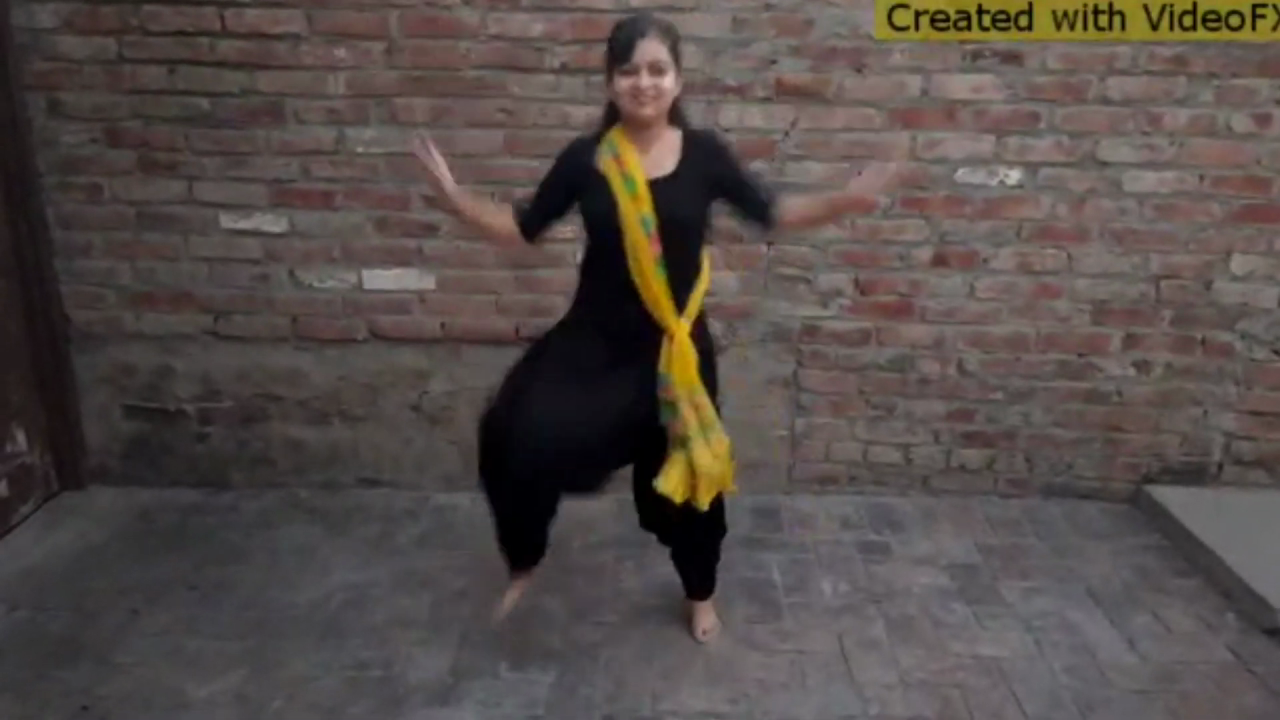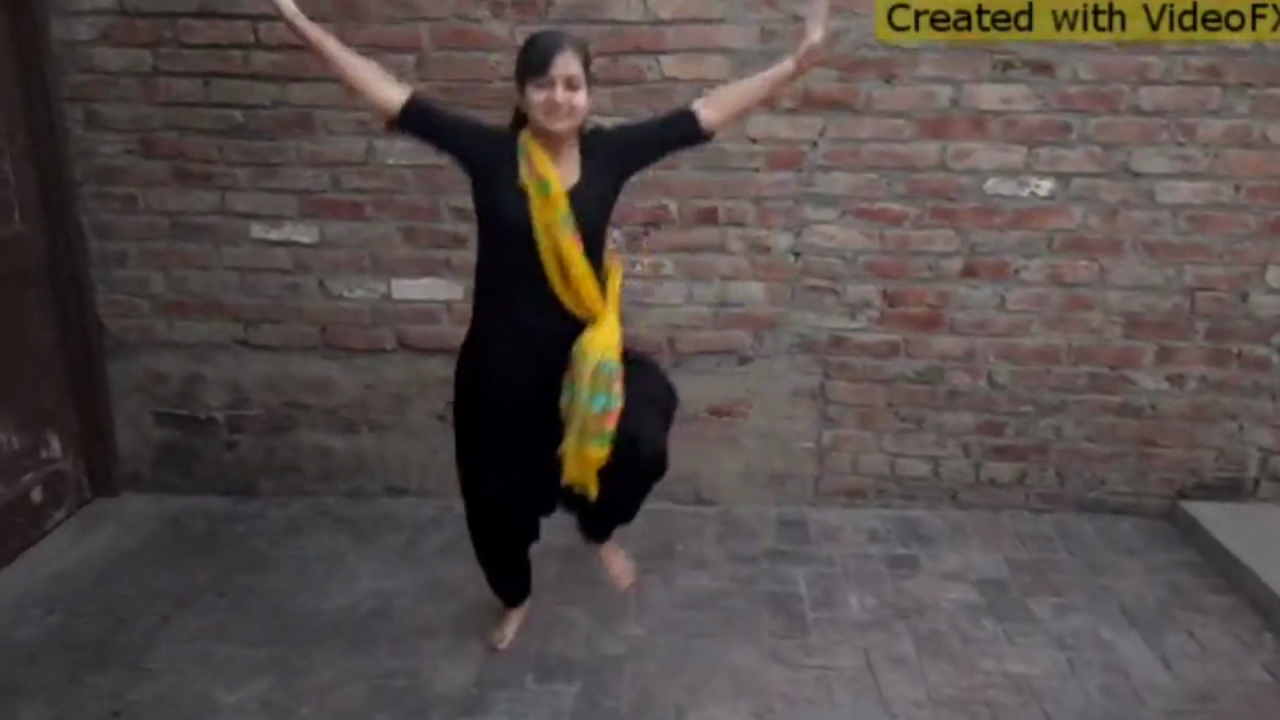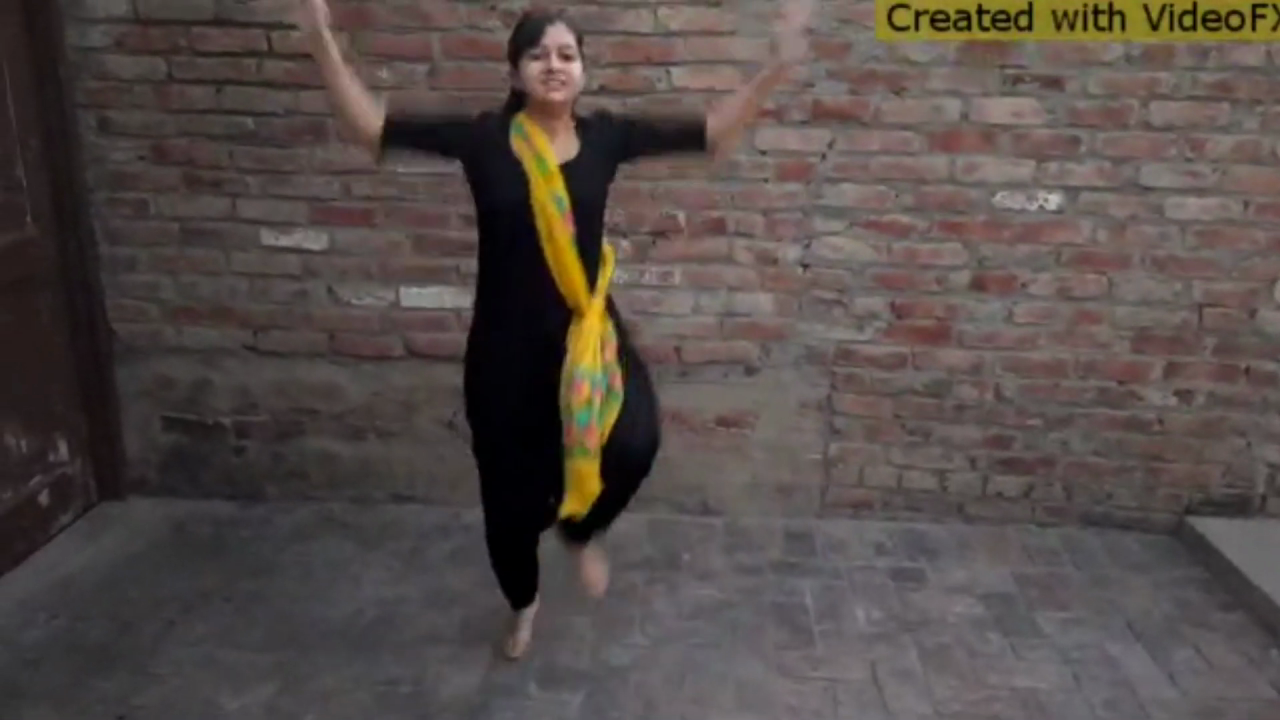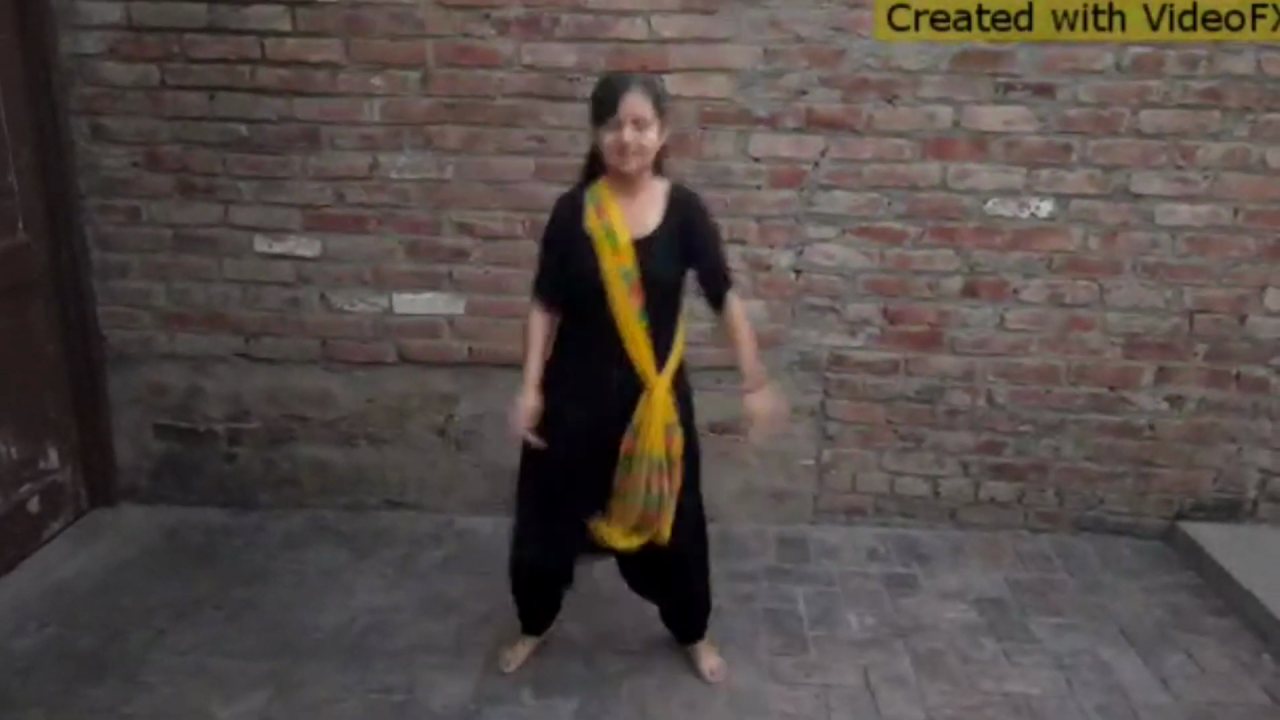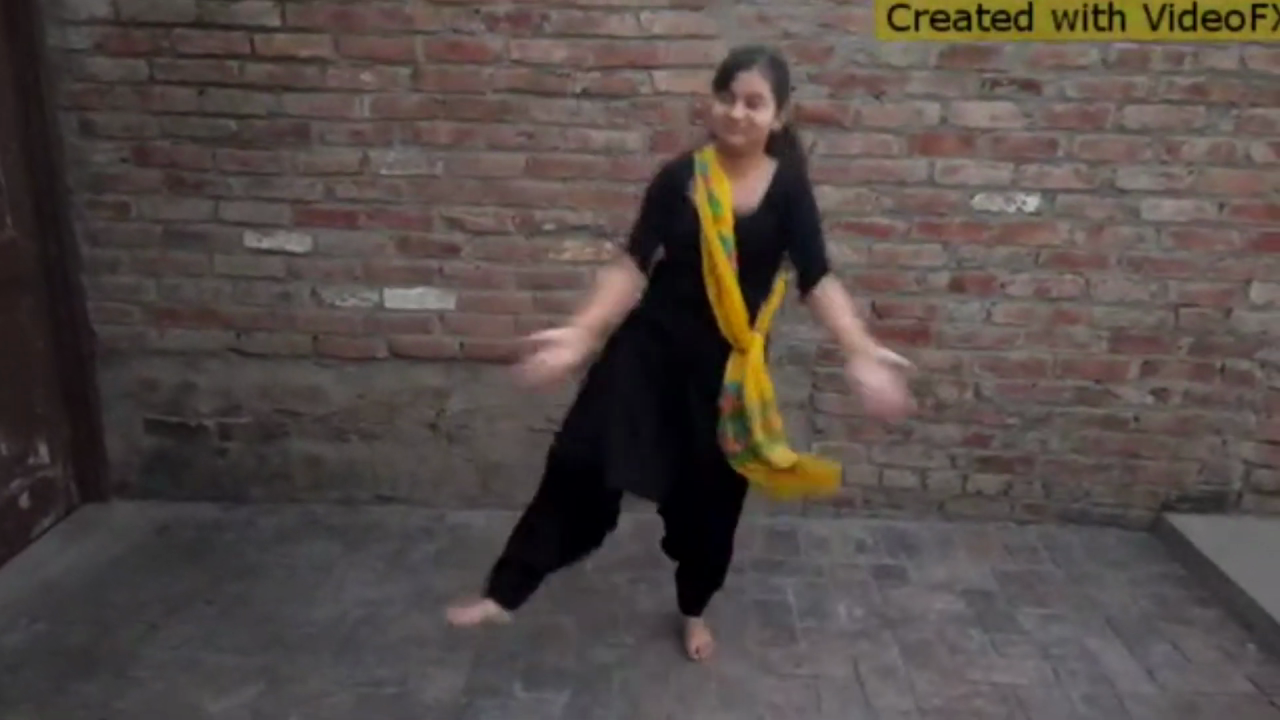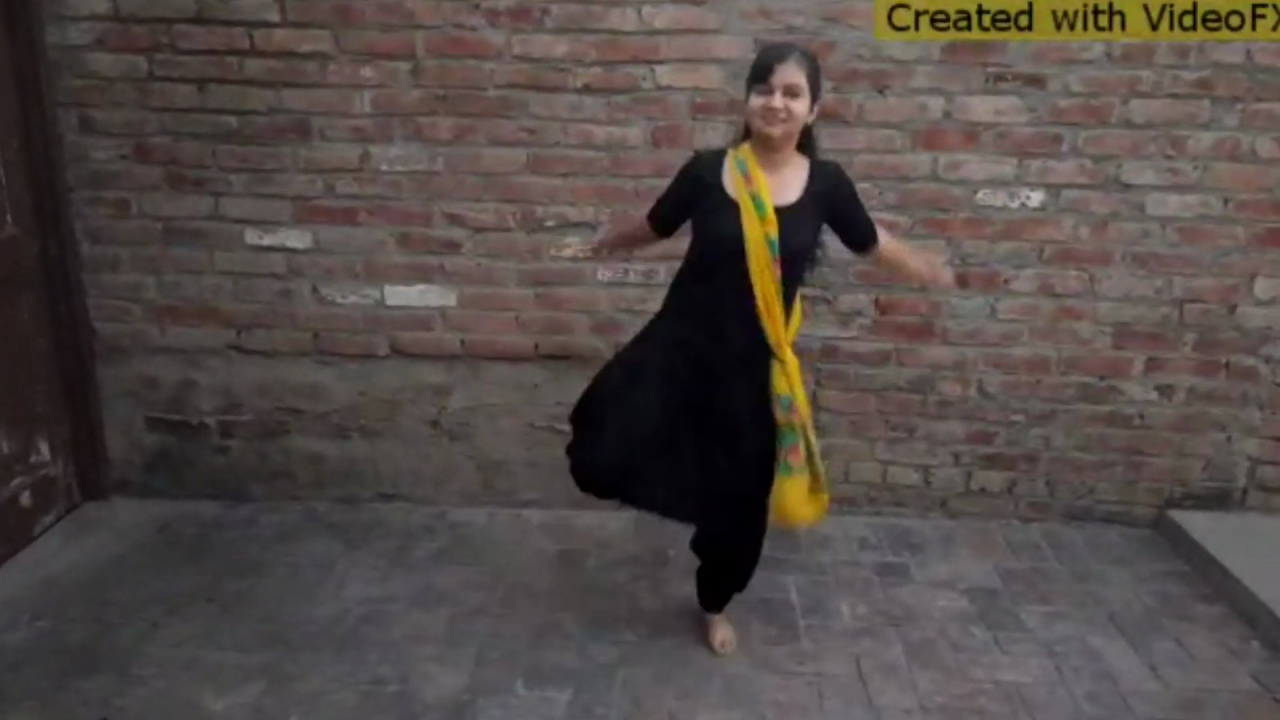
dt=0.5s
person 1, frame 1
left shoulder: (704, 152)
right shoulder: (585, 158)
left elbow: (771, 214)
right elbow: (523, 230)
left wrist: (844, 200)
right wrist: (454, 199)
left hip: (676, 346)
right hip: (592, 342)
left knee: (684, 482)
right knee: (514, 442)
left ankle: (700, 593)
right ankle: (523, 561)
person 1, frame 2
left shoulder: (610, 151)
right shoulder: (489, 151)
left elbow: (705, 113)
right elbow: (394, 99)
left wrist: (798, 60)
left hip: (584, 344)
right hip: (501, 355)
left knee: (639, 441)
right knee: (498, 491)
left ankle: (600, 527)
right ankle: (514, 599)
person 1, frame 3
left shoulder: (607, 134)
right shoulder: (481, 138)
left elbow: (709, 133)
right elbow: (369, 128)
left wrist: (777, 64)
left hip: (586, 333)
right hip: (506, 343)
left knee: (629, 444)
right knee: (511, 487)
left ankle: (584, 532)
right ankle: (524, 602)
person 1, frame 4
left shoulder: (685, 208)
right shoulder: (572, 211)
left elbow: (724, 298)
right elbow: (544, 305)
left wrist: (755, 382)
right wrist: (530, 387)
left hip: (655, 395)
right hip: (577, 392)
left knee: (670, 527)
right knee: (549, 522)
left ankle: (695, 635)
right ankle: (534, 626)
person 1, frame 5
left shoulder: (789, 184)
right shoulder: (677, 176)
left elbow: (818, 280)
right elbow: (633, 265)
left wrist: (862, 353)
right wrist: (580, 336)
left hip: (726, 363)
right hip: (651, 346)
left knee: (712, 496)
right knee: (583, 463)
left ankle: (693, 609)
right ankle: (505, 592)
person 1, frame 6
left shoulder: (826, 183)
right shoulder: (706, 171)
left elbow: (865, 239)
right elbow: (657, 223)
left wrist: (919, 266)
right wrist: (609, 243)
left hip: (754, 364)
right hip: (679, 345)
left knee: (739, 496)
right knee: (610, 451)
left ankle: (716, 605)
